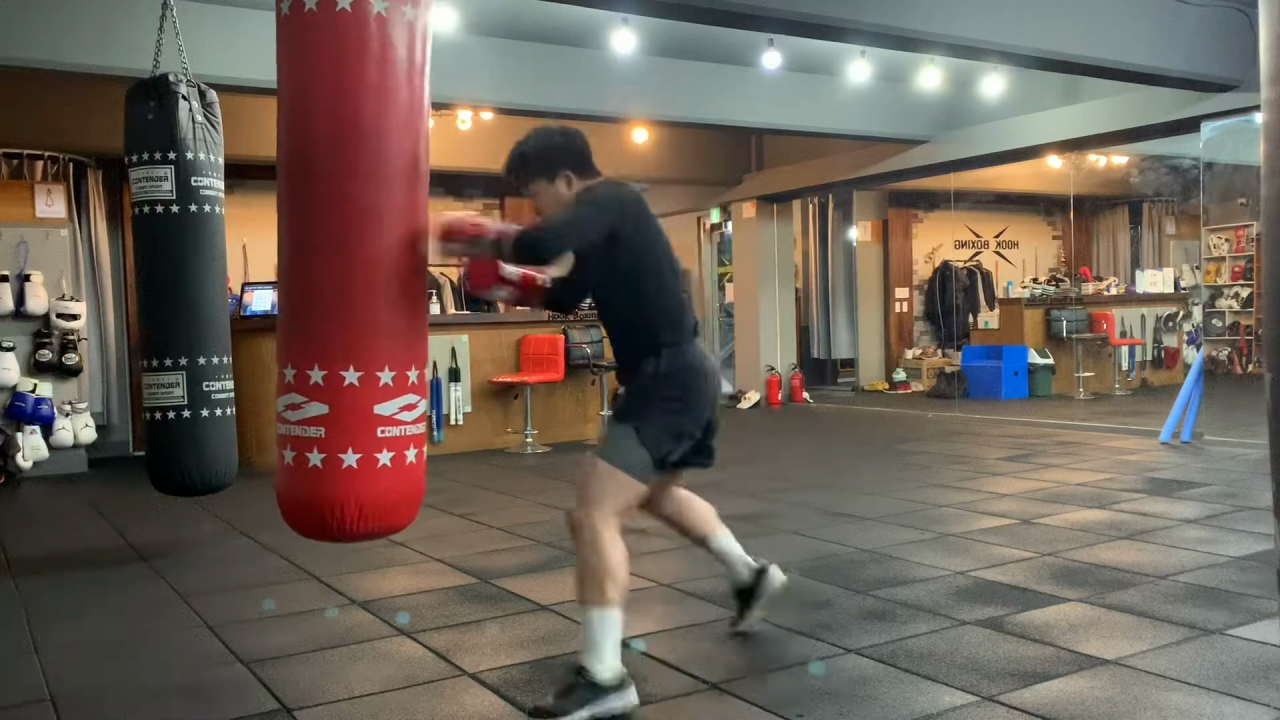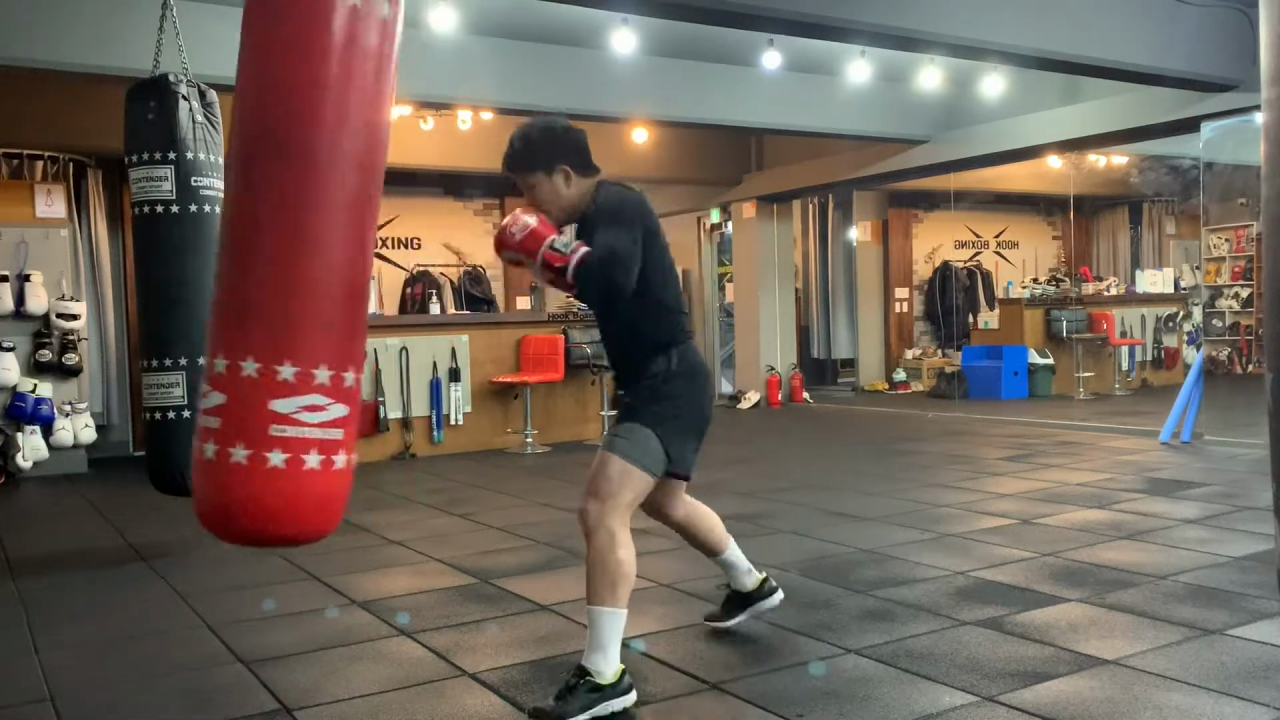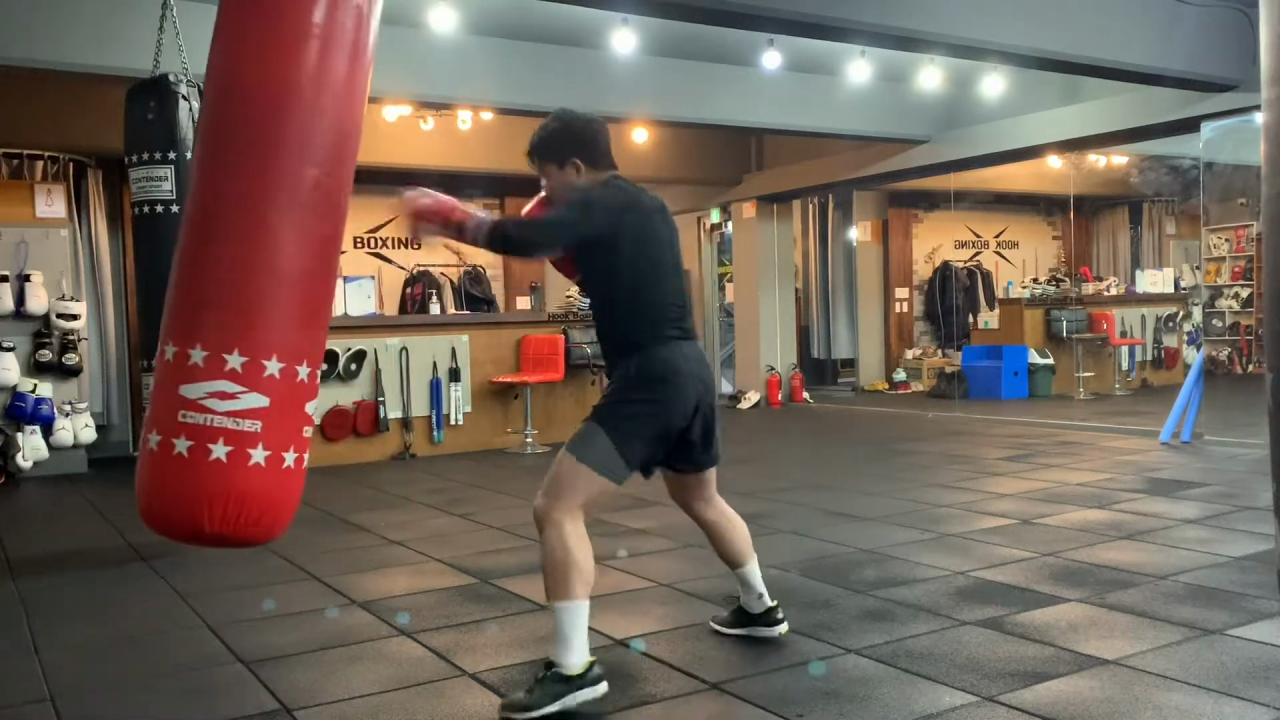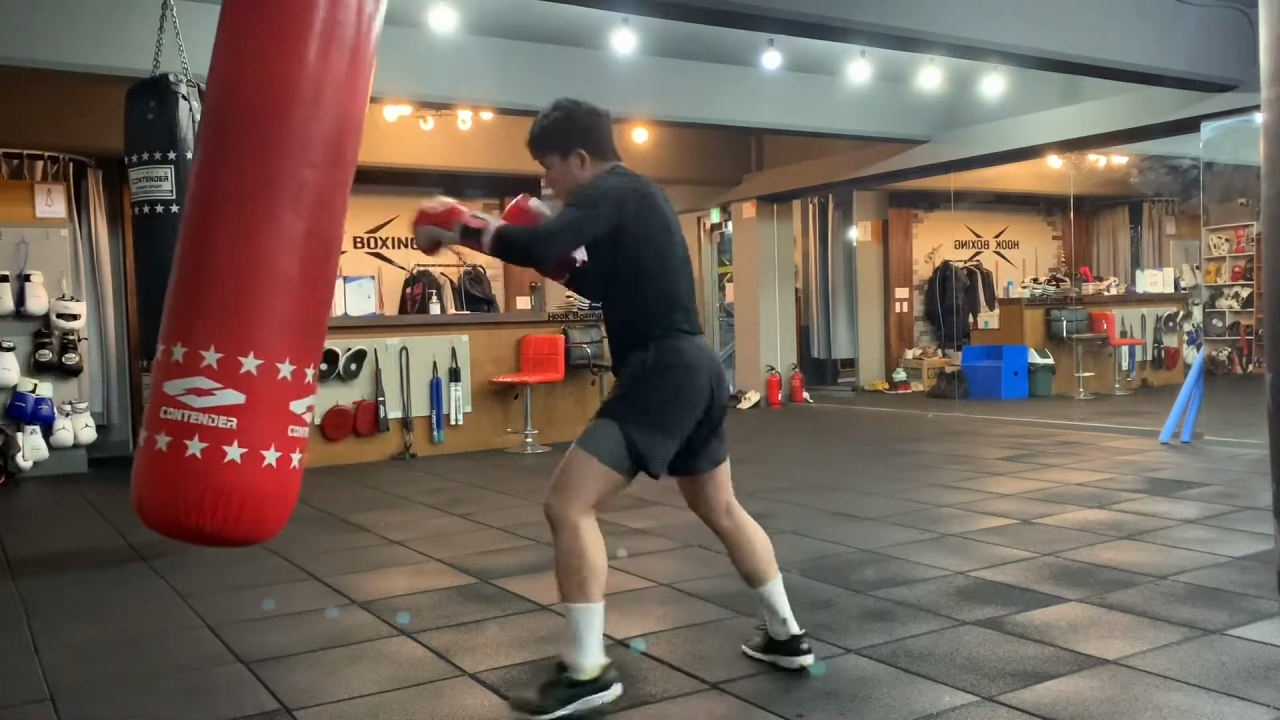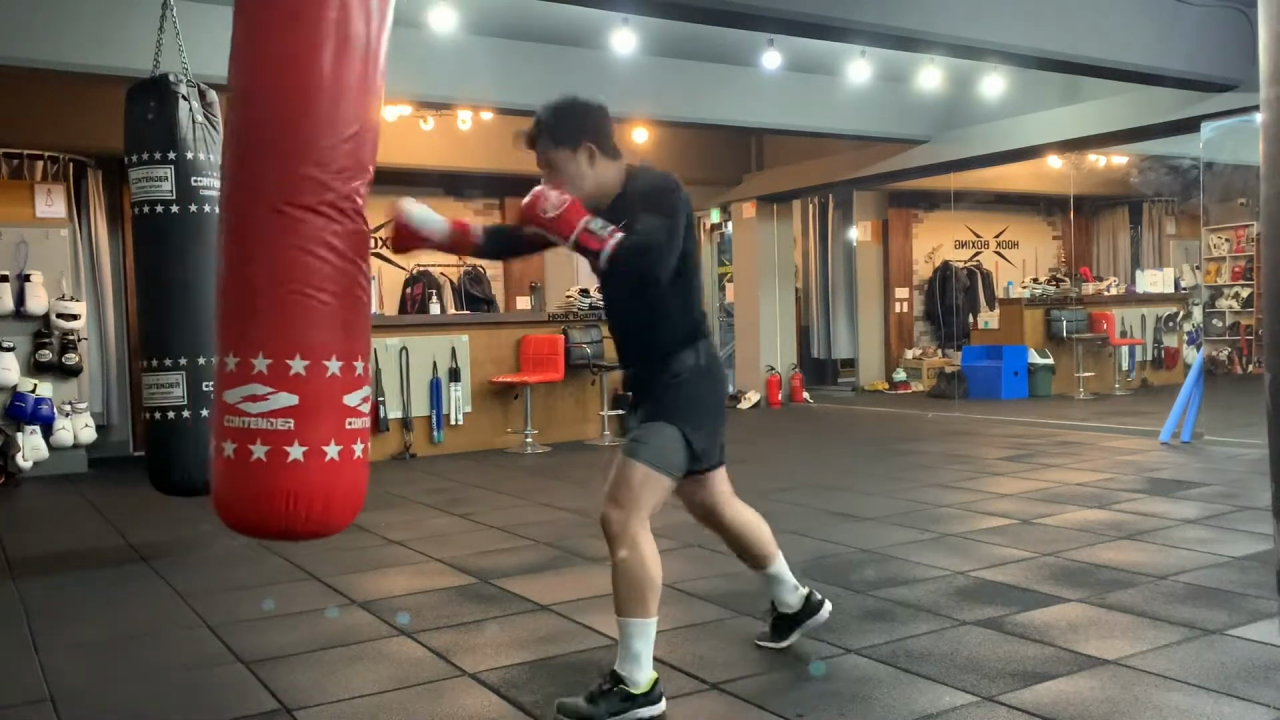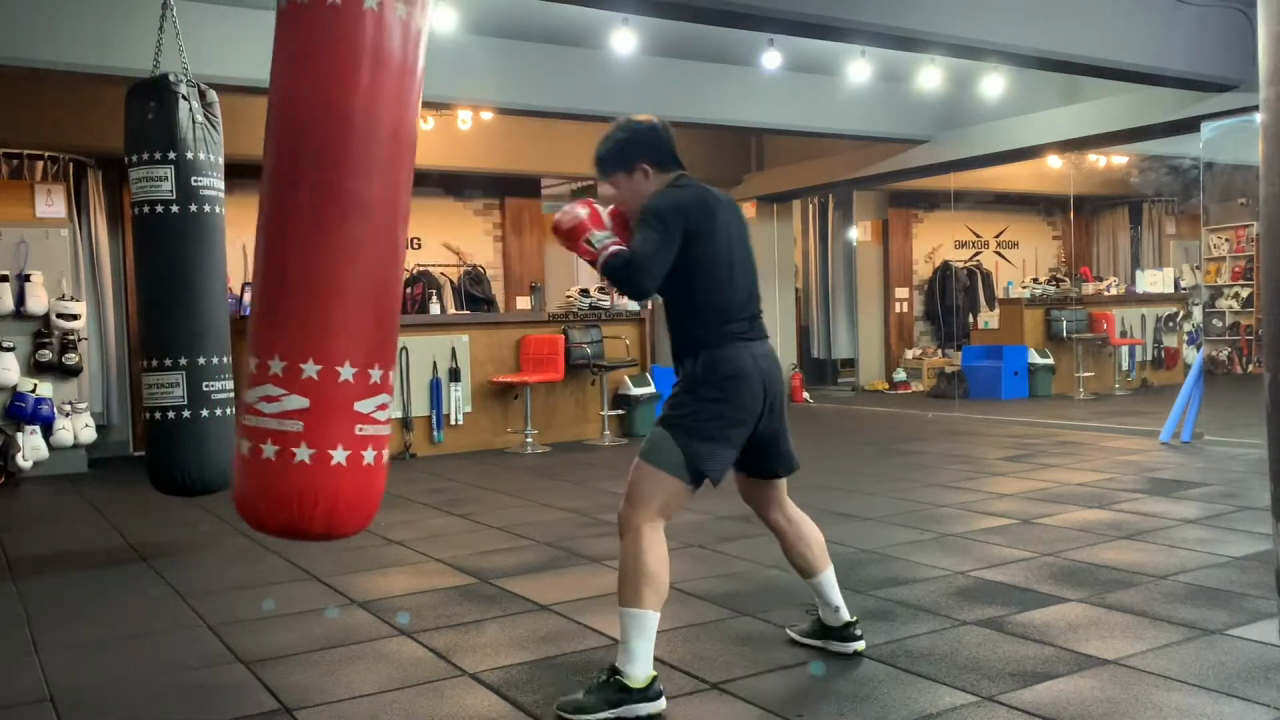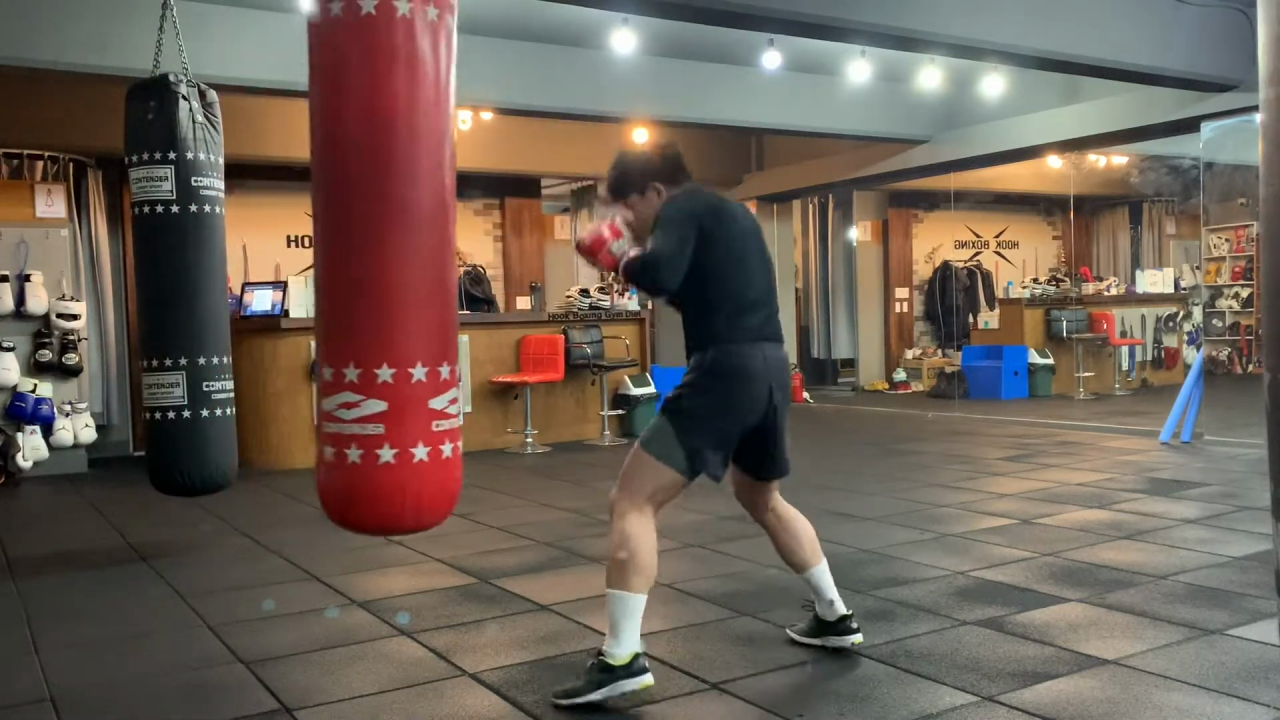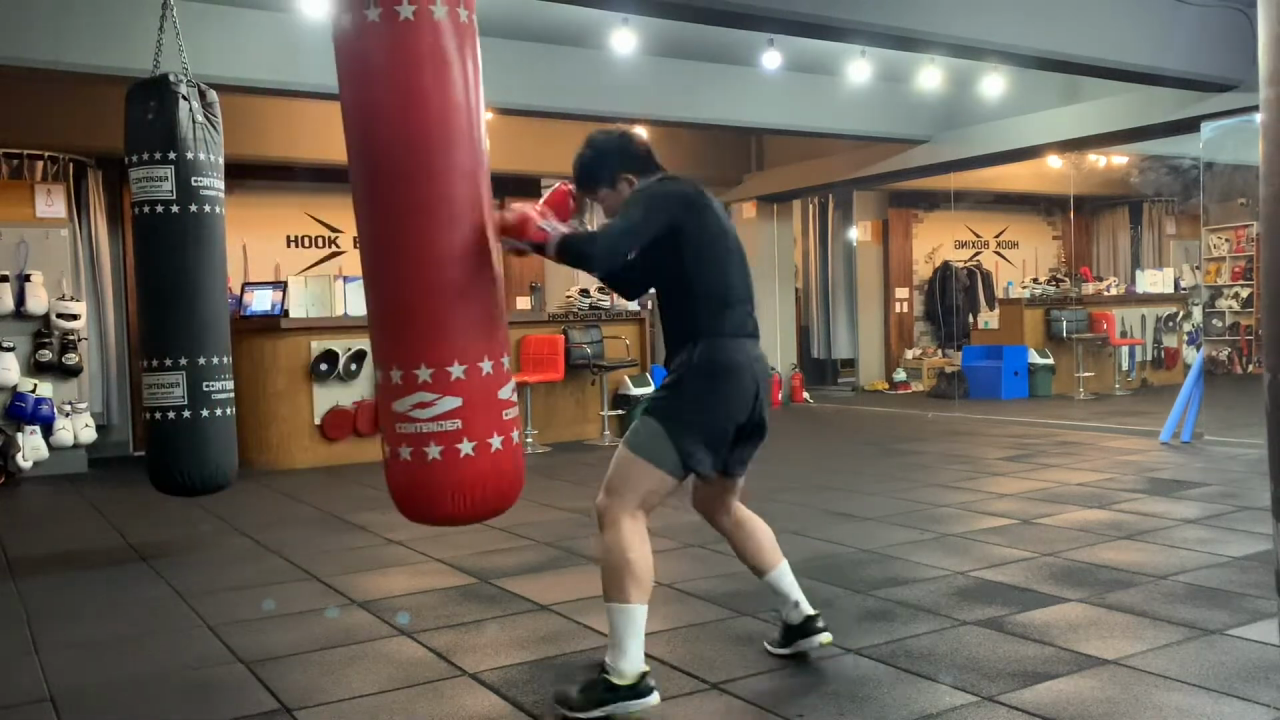
dt=0.3s
person 1, frame 1
left shoulder: (608, 202)
right shoulder: (598, 217)
left elbow: (534, 242)
right elbow: (562, 294)
left wrist: (479, 238)
right wrist: (503, 281)
left hip: (668, 381)
right hip: (675, 378)
left knee: (592, 514)
right knee: (663, 495)
right ankle: (749, 575)
person 1, frame 2
left shoulder: (618, 207)
right shoulder: (599, 216)
left elbow: (610, 283)
right elbow: (587, 282)
left wrist: (544, 244)
right wrist: (537, 254)
left hip: (670, 380)
right hip: (649, 380)
left knee: (602, 510)
right knee: (665, 502)
right ankle: (751, 585)
person 1, frame 3
left shoulder: (597, 202)
right shoulder: (646, 206)
left elbow: (522, 239)
left wrist: (441, 213)
right wrist: (570, 251)
left hip: (649, 378)
right hip: (689, 370)
left knee: (556, 508)
right knee: (700, 497)
left ankle: (570, 670)
right ankle: (759, 607)
person 1, frame 4
left shoulder: (608, 194)
right shoulder: (641, 196)
left elbow: (539, 246)
left wrist: (458, 225)
right wrist: (563, 264)
left hip: (660, 371)
right hip: (696, 367)
left knee: (567, 505)
right knee: (719, 507)
left ankle: (587, 670)
right ankle: (786, 634)
person 1, frame 5
left shoulder: (658, 192)
right shoulder: (595, 203)
left elbow: (650, 271)
right elbow: (512, 242)
left wrist: (578, 228)
right wrist: (442, 230)
left hip: (686, 376)
right hip: (659, 381)
left knee: (623, 518)
right knee: (715, 504)
right ankle: (797, 603)
person 1, frame 6
left shoulder: (670, 204)
right shoulder: (719, 204)
left elbow: (637, 281)
left wrist: (592, 239)
right wrist: (624, 240)
left hip: (715, 377)
right hip: (756, 368)
left knee: (640, 517)
right knee: (772, 505)
right ankle: (838, 621)
person 1, frame 7
left shoulder: (685, 208)
right shoulder: (733, 213)
left elbow: (660, 275)
left wrist: (615, 254)
right wrist: (636, 258)
left hip: (726, 371)
right hip: (769, 367)
left knee: (631, 502)
right knee: (762, 499)
left ankle: (621, 659)
right ankle: (835, 617)
person 1, frame 8
left shoulder: (663, 196)
right shoulder: (688, 206)
left elbow: (602, 249)
right elbow: (631, 280)
left wrist: (538, 235)
right wrist: (562, 228)
left hip: (709, 370)
right hip: (744, 369)
left knee: (619, 507)
right knee: (716, 503)
right ankle: (801, 618)
